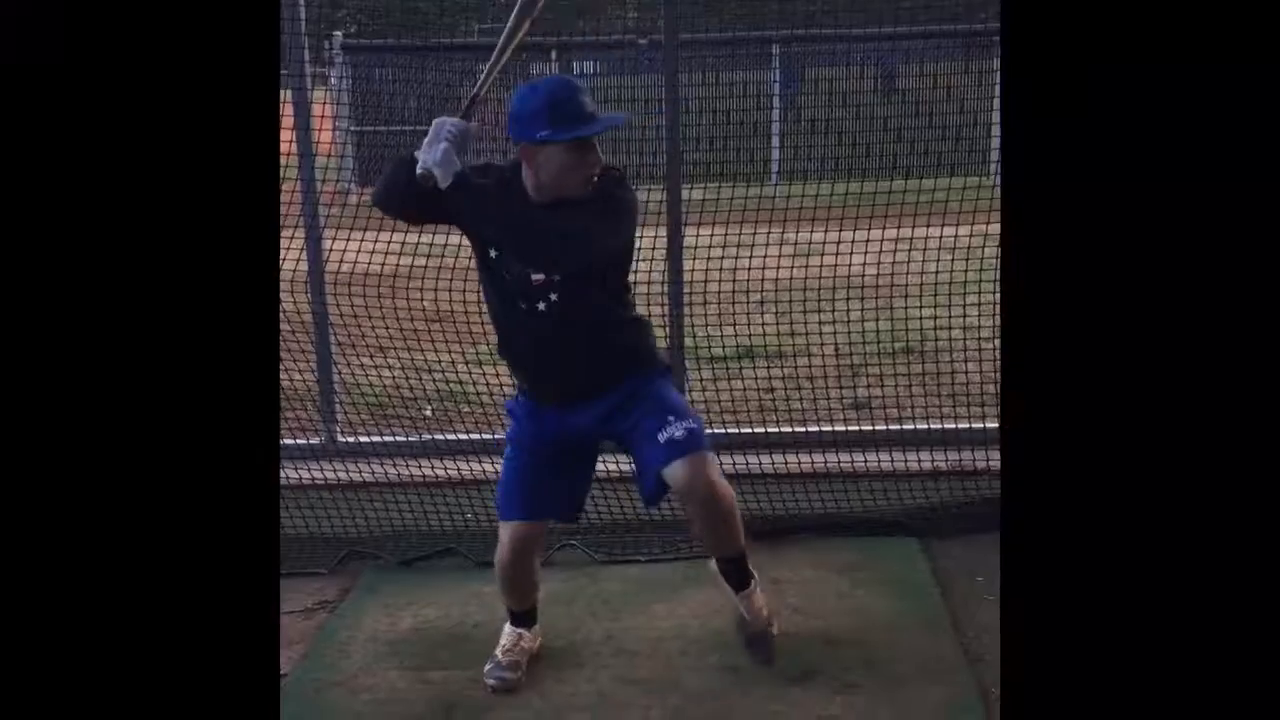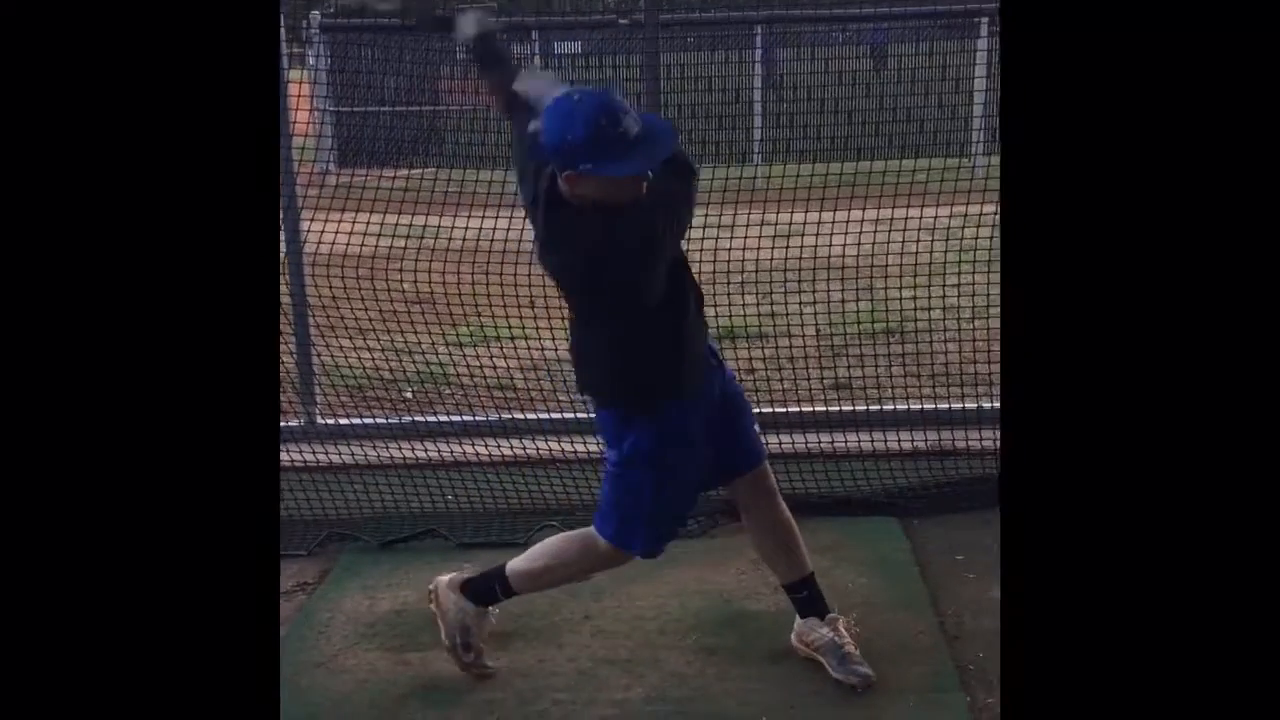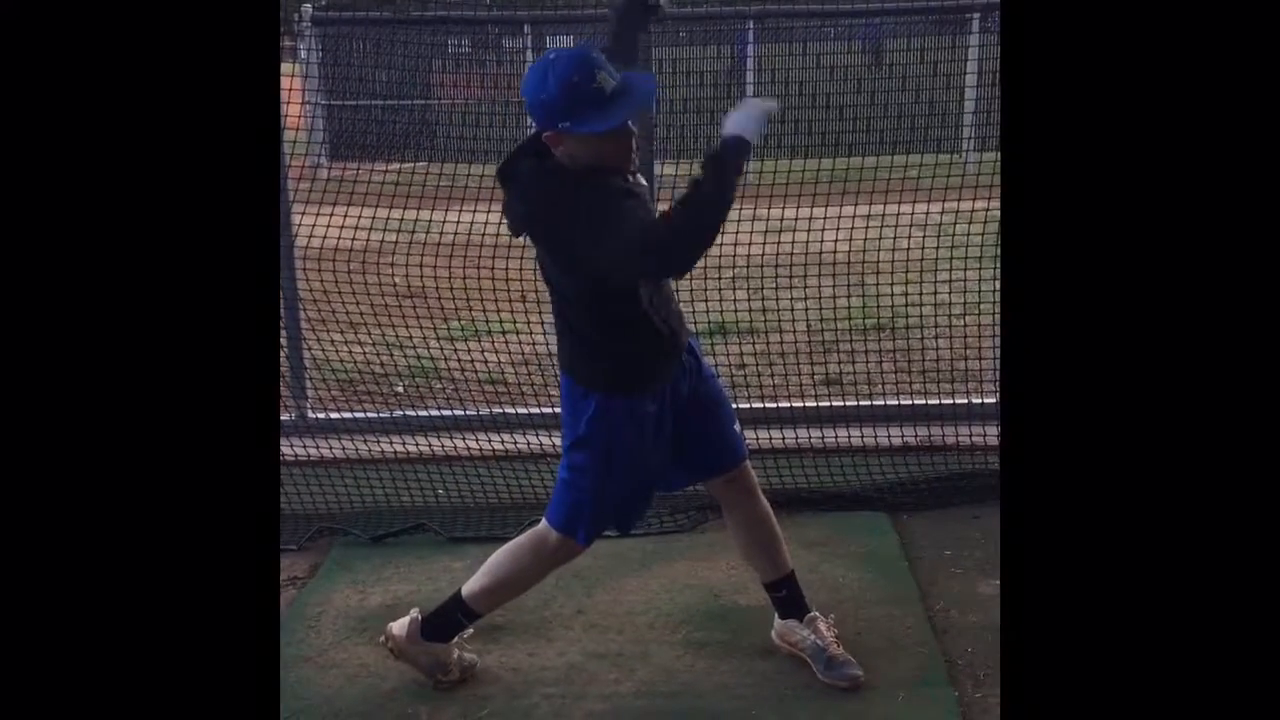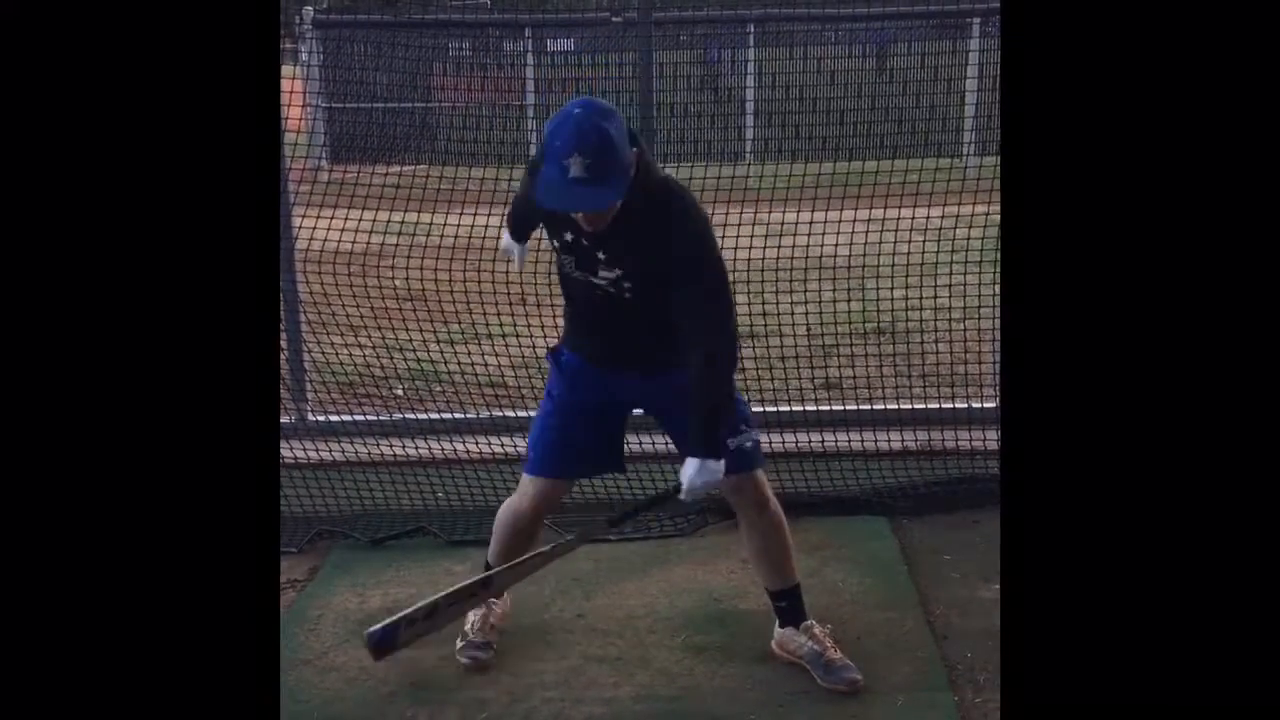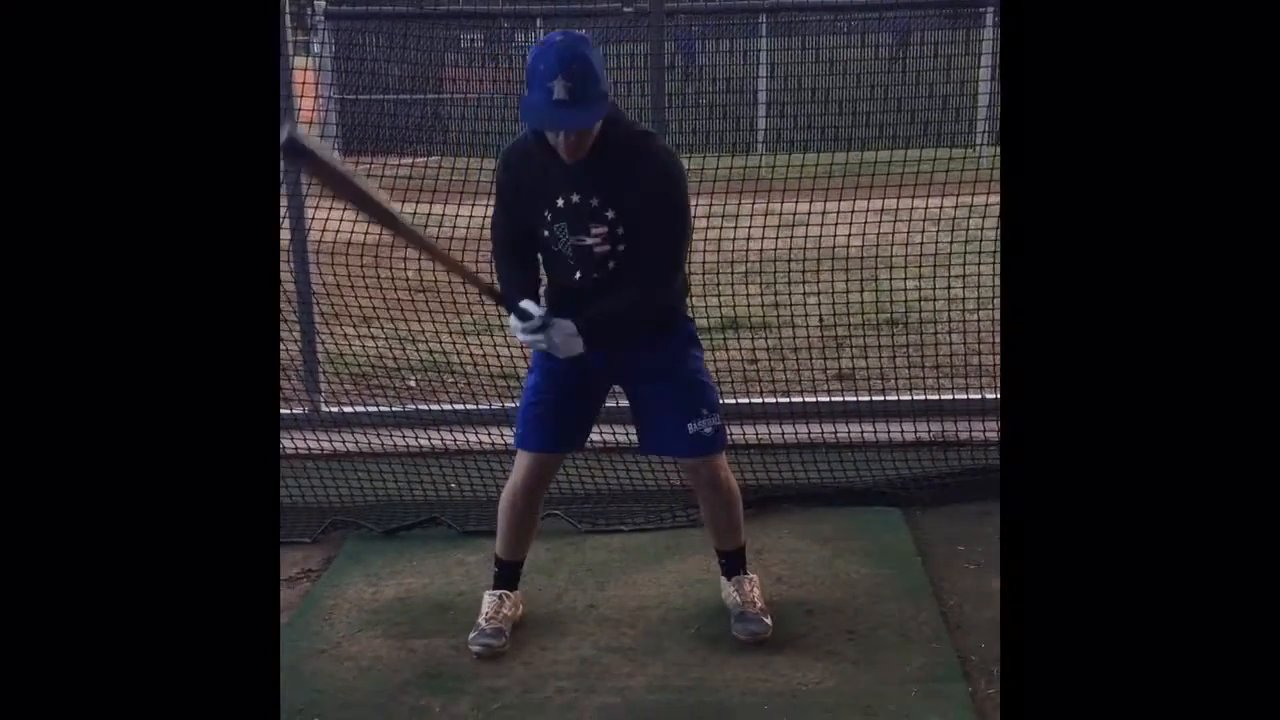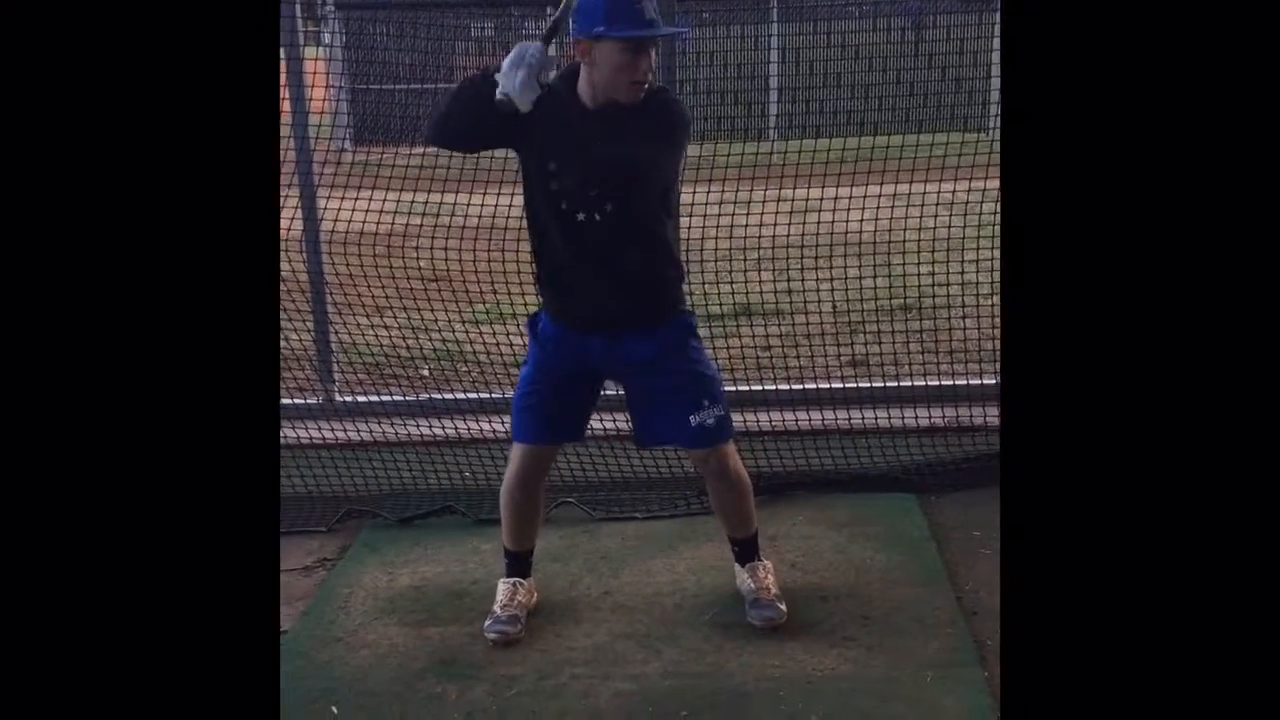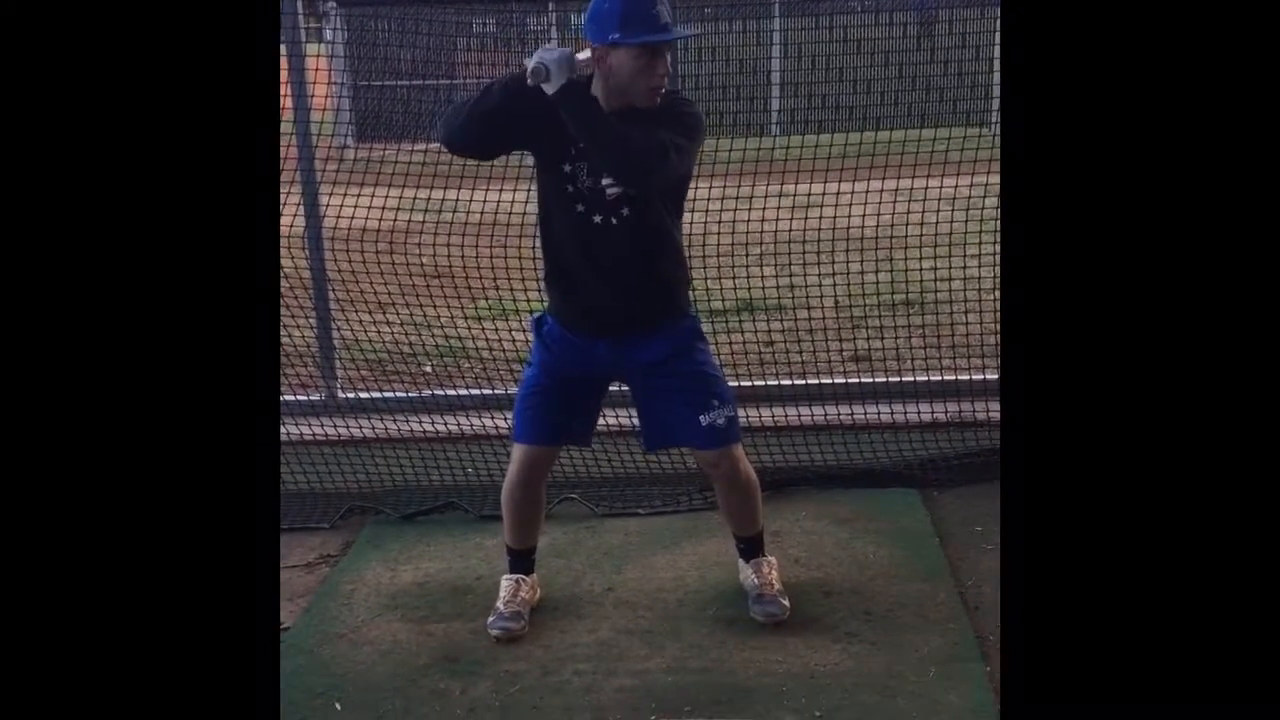
dt=0.7s
person 1, frame 1
left shoulder: (610, 197)
right shoulder: (488, 187)
left elbow: (556, 249)
right elbow: (389, 199)
left wrist: (456, 188)
right wrist: (423, 163)
left hip: (630, 379)
right hip: (546, 399)
left knee: (698, 481)
right knee: (517, 538)
left ankle: (742, 585)
right ankle: (522, 629)
person 1, frame 2
left shoulder: (545, 173)
right shoulder: (612, 246)
left elbow: (525, 110)
right elbow: (675, 178)
left wrist: (480, 41)
left hip: (690, 364)
right hip: (647, 401)
left knee: (755, 484)
right knee: (614, 543)
left ankle: (815, 621)
right ankle: (470, 595)
person 1, frame 3
left shoulder: (585, 156)
right shoulder: (569, 206)
right elbow: (672, 251)
right wrist: (734, 139)
left hip: (669, 357)
right hip: (614, 388)
left knee: (737, 482)
right knee: (568, 535)
left ankle: (793, 619)
right ankle: (424, 631)
person 1, frame 4
left shoulder: (676, 217)
right shoulder: (549, 179)
left elbow: (711, 333)
left wrist: (707, 443)
right wrist: (516, 232)
left hip: (676, 362)
right hip: (588, 360)
left knee: (750, 486)
right knee: (536, 495)
left ankle: (794, 627)
right ankle: (489, 600)
person 1, frame 5
left shoulder: (652, 164)
right shoulder: (521, 163)
left elbow: (661, 277)
right elbow: (511, 248)
left wrist: (586, 328)
right wrist: (523, 306)
left hip: (655, 335)
right hip: (566, 335)
left knee: (707, 467)
right knee: (530, 469)
left ankle: (737, 578)
right ankle: (503, 592)
person 1, frame 6
left shoulder: (663, 115)
right shoulder: (542, 101)
left elbow: (614, 174)
right elbow: (442, 130)
left wrist: (531, 111)
right wrist: (497, 79)
left hip: (653, 325)
right hip: (565, 324)
left knee: (715, 453)
right knee: (527, 458)
left ankle: (751, 565)
right ankle: (517, 579)
person 1, frame 7
left shoulder: (677, 118)
right shoulder: (550, 111)
left elbow: (640, 167)
right elbow: (457, 136)
left wrist: (563, 93)
right wrist: (525, 80)
left hip: (660, 328)
right hip: (571, 328)
left knee: (724, 456)
right knee: (527, 461)
left ankle: (755, 561)
right ankle: (519, 576)
